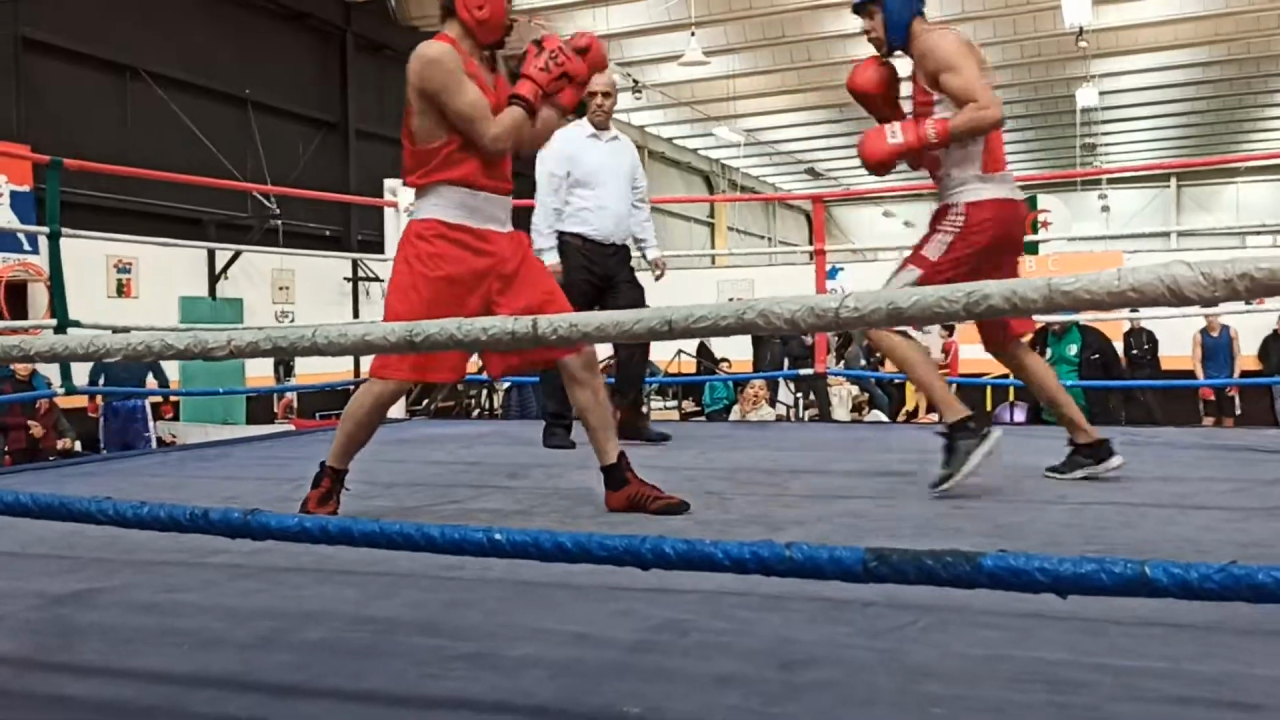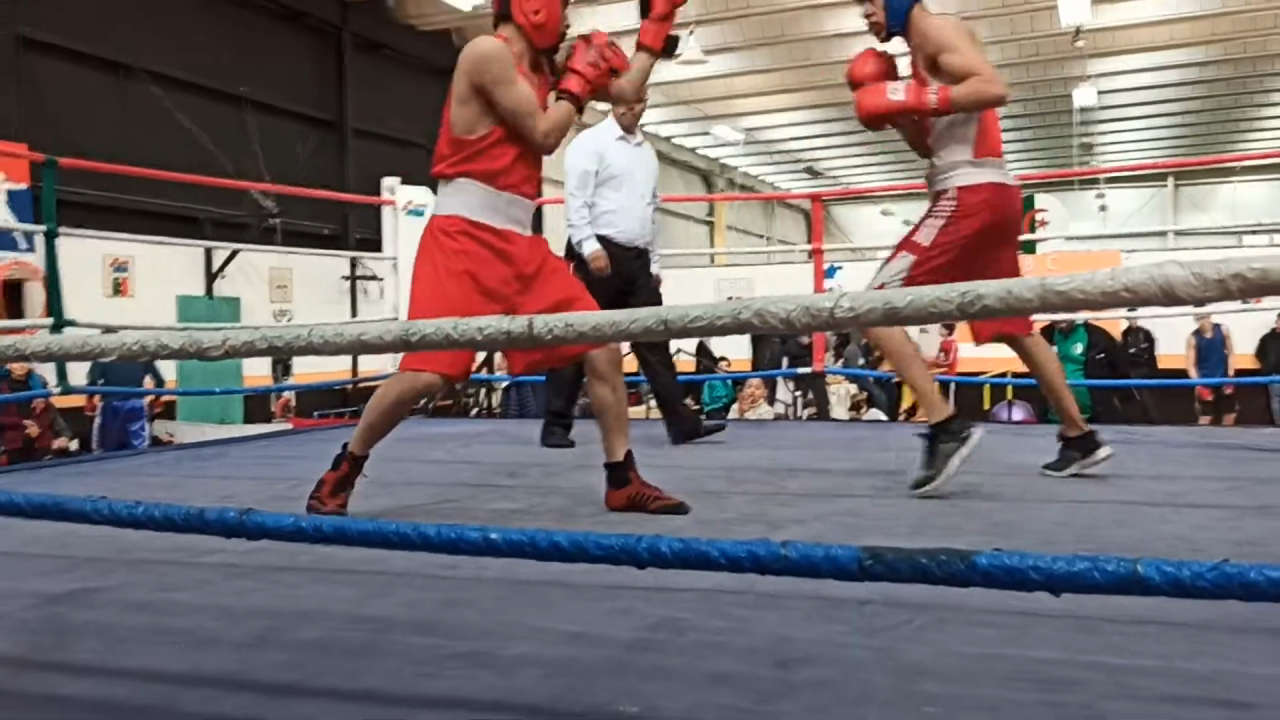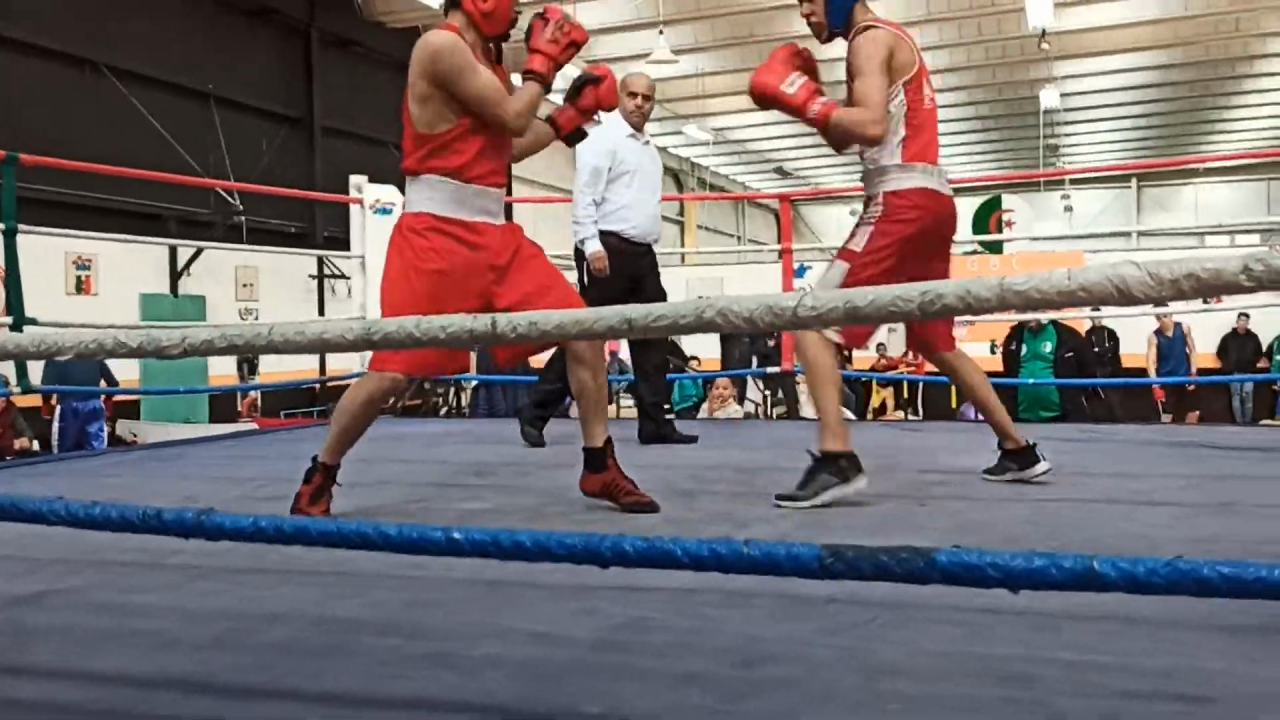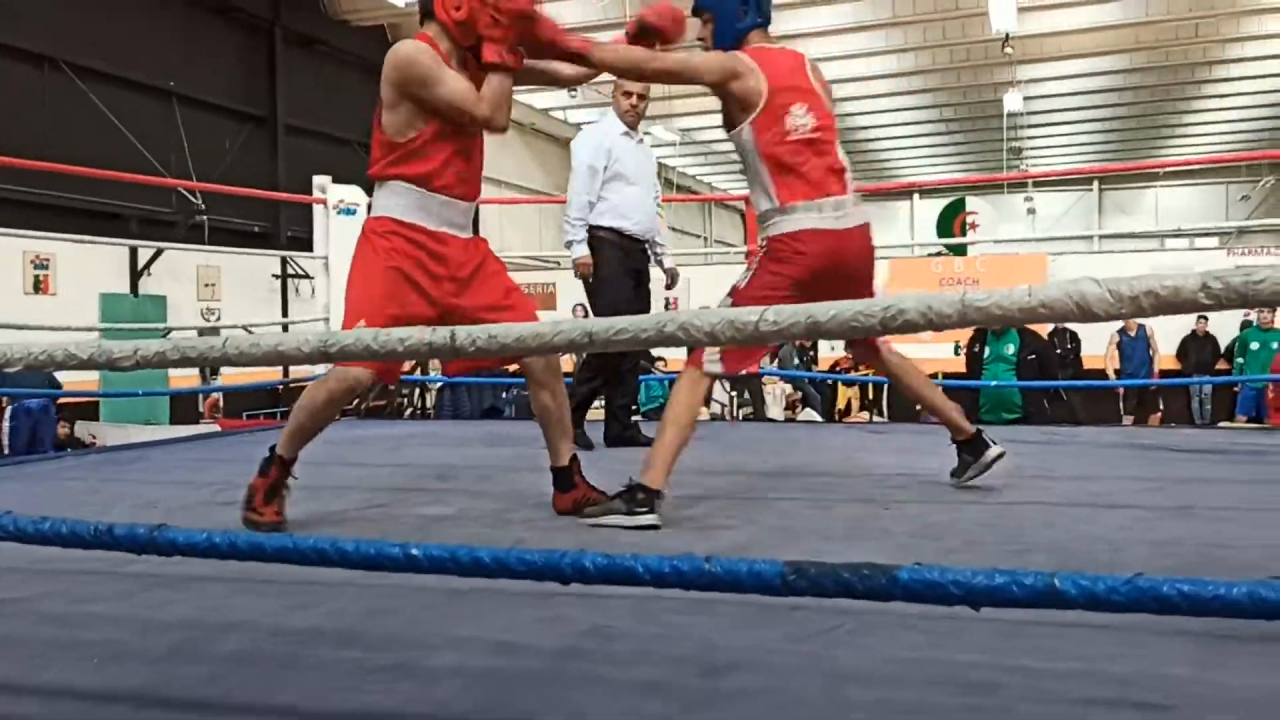
dt=0.2s
person 1, frame 1
left shoulder: (485, 63)
right shoulder: (435, 56)
left elbow: (523, 136)
right elbow: (494, 140)
left wrist: (569, 87)
right wrist: (534, 81)
left hip: (502, 242)
right hip: (441, 241)
left knee: (578, 355)
right knee: (393, 376)
left ankle: (620, 482)
right ankle: (326, 485)
person 1, frame 2
left shoulder: (543, 67)
right shoulder: (487, 53)
left elbow: (624, 92)
right elbow: (543, 137)
right wrist: (579, 80)
left hip: (521, 243)
right hip: (463, 238)
left knee: (603, 351)
right knee: (423, 374)
left ankle: (623, 481)
right ankle: (341, 473)
person 1, frame 3
left shoulder: (487, 60)
right shoulder: (441, 45)
left elbow: (512, 144)
right elbow: (515, 120)
left wrist: (575, 111)
right wrist: (544, 58)
left hip: (495, 234)
right hip: (434, 232)
left knee: (584, 337)
right knee: (392, 371)
left ankle: (601, 468)
right ankle: (318, 479)
person 1, frame 4
left shoulder: (472, 60)
right shoulder: (411, 56)
left elbow: (562, 75)
right elbow: (491, 118)
right wrist: (503, 44)
left hip: (461, 246)
right hip: (400, 239)
left knee: (542, 357)
right knee: (355, 371)
left ankle: (570, 485)
right ankle: (271, 476)
person 2, frame 1
left shoulder: (940, 46)
right shoulder: (925, 61)
left elbow: (991, 112)
right elbow: (925, 159)
left wrist: (918, 133)
right wrist: (890, 119)
left hip: (976, 207)
right hip: (998, 209)
left knee: (883, 320)
right knee: (1008, 341)
left ankle: (964, 427)
right ankle: (1091, 445)
person 2, frame 2
right shoulder: (923, 52)
left elbow: (994, 88)
right elbow: (927, 145)
left wrist: (917, 99)
right wrist: (893, 103)
left hip: (971, 197)
right hip: (991, 199)
right knee: (1014, 329)
left ankle: (944, 427)
right ankle: (1080, 437)
person 2, frame 3
right shoulder: (878, 45)
left elbow: (872, 128)
right elbow: (844, 139)
left wrist: (805, 102)
right wrist: (810, 96)
left hip: (903, 201)
right hip: (926, 203)
left knee: (812, 322)
right knee: (936, 344)
left ankle: (837, 460)
right ankle: (1018, 449)
person 2, frame 4
left shoulder: (734, 68)
right shoulder: (808, 68)
left elbow: (636, 64)
left wrist: (572, 45)
left hip: (797, 243)
right hip: (851, 232)
left knee: (705, 360)
right knee: (873, 350)
left ankle: (644, 494)
right ankle: (973, 442)
person 3, frame 1
left shoulder: (627, 148)
right shoulder: (564, 141)
left elbow: (638, 205)
right elbow: (547, 203)
left wrist: (651, 250)
right wrist: (548, 255)
left hip: (616, 255)
right hip: (573, 252)
left ankle: (630, 420)
right ankle: (557, 426)
person 3, frame 2
left shoulder: (647, 152)
right shoulder: (591, 142)
right elbow: (576, 200)
left wrist: (654, 263)
right wrist: (589, 246)
left hip: (635, 259)
right hip: (598, 254)
left knee: (653, 340)
left ankle: (681, 421)
right ankle: (556, 425)
person 3, frame 3
left shoulder: (651, 151)
right shoulder: (601, 140)
right elbow: (585, 197)
left wrist: (648, 257)
right wrist: (592, 244)
left hip: (643, 255)
right hip: (608, 250)
left knee: (652, 339)
left ankle: (654, 423)
right ankle: (536, 413)
person 3, frame 4
left shoulder: (644, 147)
right shoulder: (597, 137)
left elbow: (652, 209)
right elbow: (579, 196)
left wrist: (663, 257)
right wrist: (578, 246)
left hip: (635, 251)
right hip: (606, 246)
left ankle: (619, 424)
right ankle: (571, 410)
